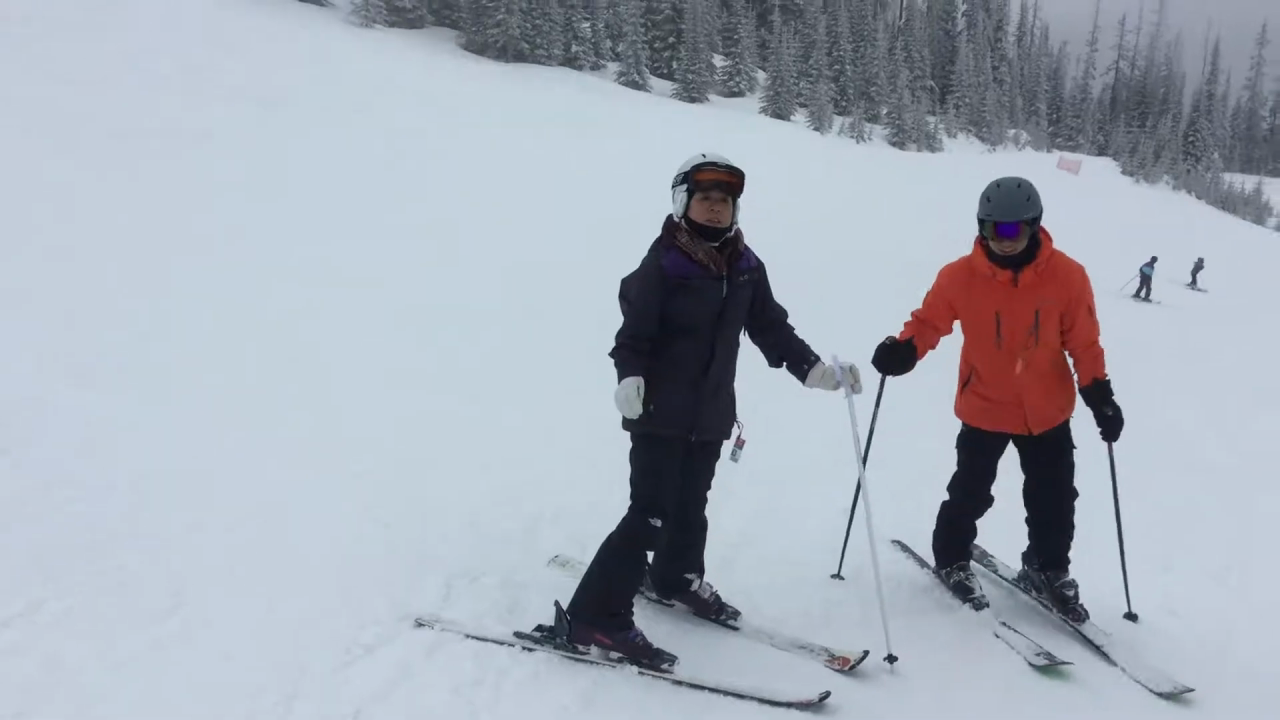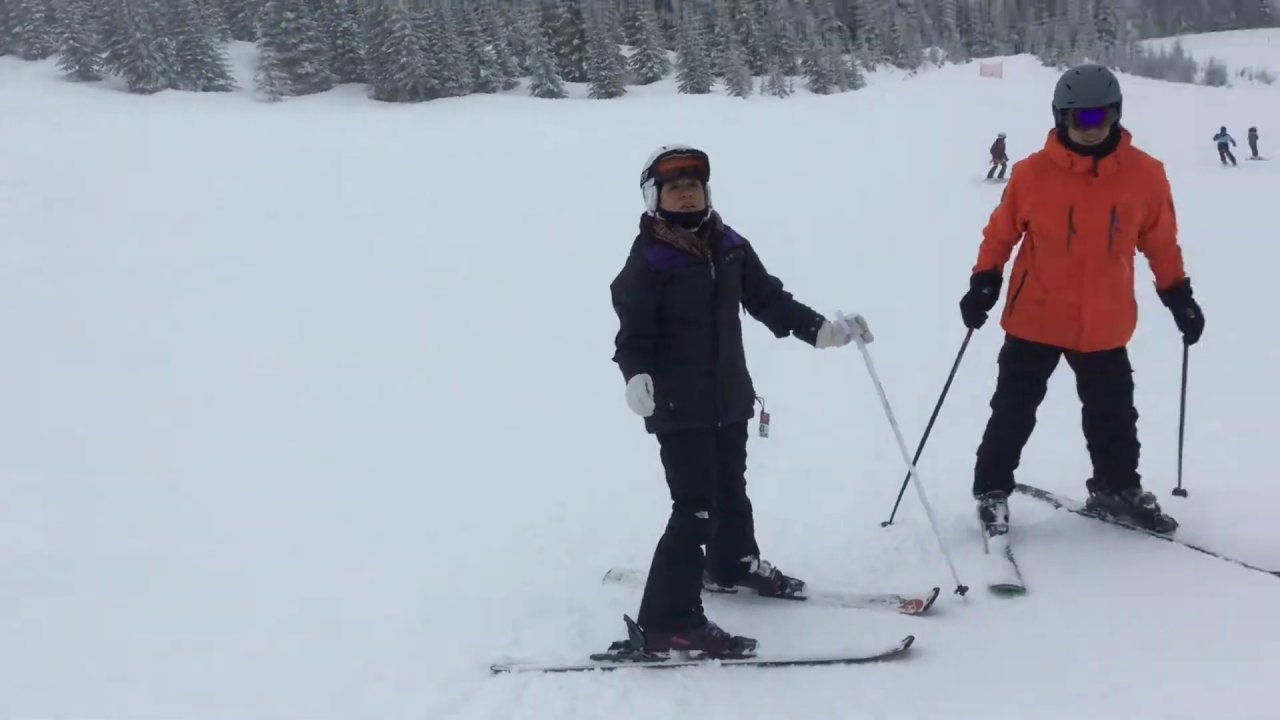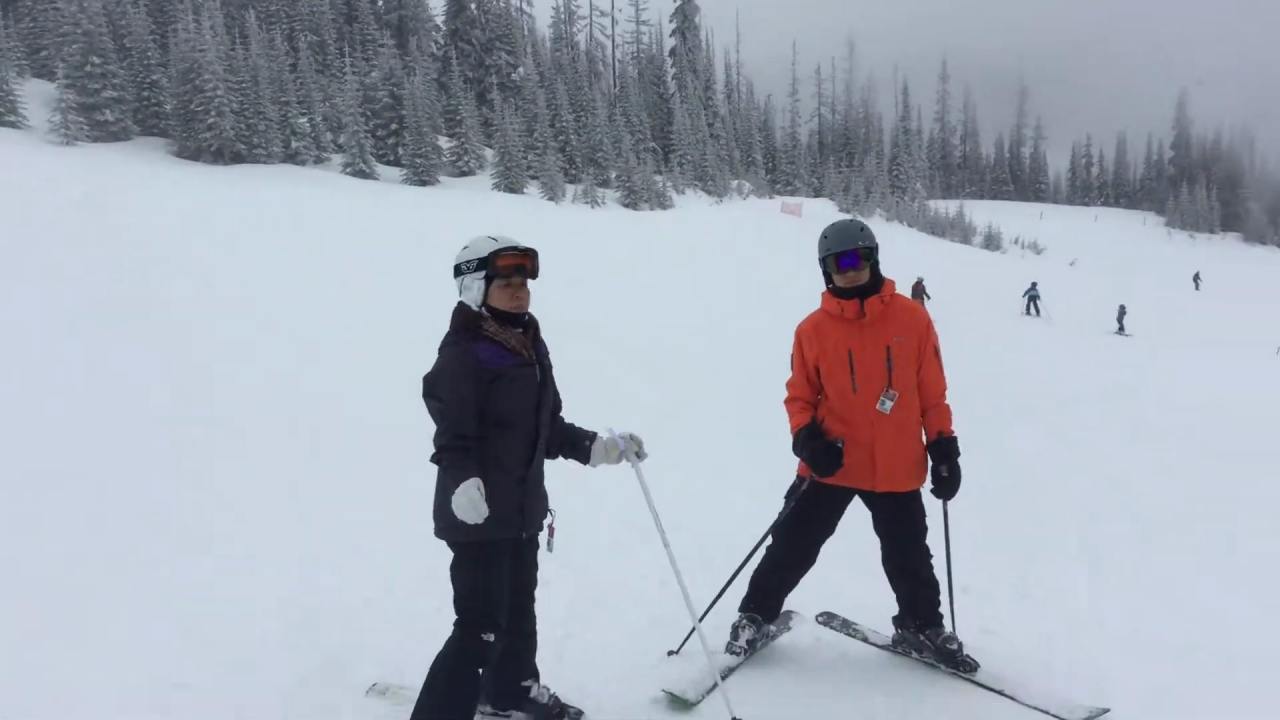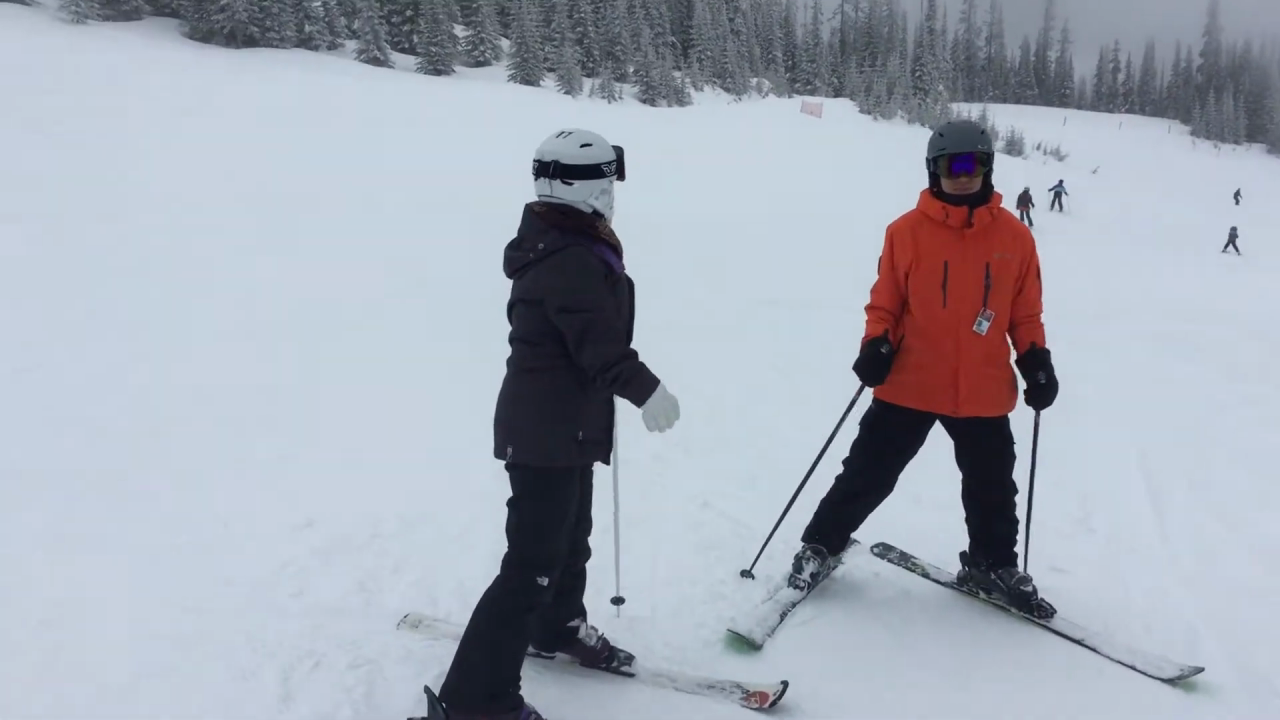
dt=1s
person 1, frame 1
left shoulder: (745, 267)
right shoulder: (662, 264)
left elbow: (770, 327)
right elbow: (634, 332)
left wrist: (814, 369)
right wrist: (630, 377)
left hip: (710, 412)
right hip: (659, 411)
left knee: (691, 505)
right knee: (651, 514)
left ankle: (677, 576)
right ankle: (597, 617)
person 1, frame 2
left shoulder: (730, 247)
right shoulder: (648, 259)
left elbow: (769, 299)
right elbow: (633, 331)
left wrist: (821, 329)
right wrist: (637, 375)
left hip: (730, 396)
right hip: (678, 404)
left knee: (730, 489)
right knee: (695, 508)
left ankle: (736, 562)
right ankle: (668, 620)
person 1, frame 3
left shoulder: (530, 349)
right shoulder: (462, 354)
right elbow: (453, 436)
left wrist: (598, 447)
right wrist: (462, 483)
left hip: (523, 505)
right hip: (480, 513)
left knee: (519, 610)
right knee: (480, 627)
person 1, frame 4
left shoulder: (555, 245)
right shoulder: (574, 261)
right elbow: (599, 343)
right wrist: (645, 390)
left hip: (564, 423)
right hip: (549, 429)
left knee: (569, 537)
right knee: (534, 560)
left ankle: (558, 626)
person 2, frame 1
left shoulder: (1067, 276)
right shoulder: (960, 276)
left elbow: (1084, 341)
right elbow: (929, 321)
left wrist: (1098, 393)
right wrist: (902, 349)
left hip: (1048, 409)
right hip: (985, 406)
left knee: (1055, 495)
right knee: (970, 493)
left ankle: (1048, 569)
right ankle: (951, 560)
person 2, frame 2
left shoulder: (1144, 174)
right shoulder: (1032, 172)
left elbow: (1160, 241)
right elbow: (1001, 231)
left wrist: (1178, 294)
right wrist: (984, 280)
left hip: (1104, 324)
right hip: (1034, 320)
left knee: (1112, 413)
right knee: (1012, 411)
left ankle: (1117, 486)
right ankle: (991, 491)
person 2, frame 3
left shoulder: (912, 318)
right shoulder: (813, 329)
left elbow: (932, 392)
right elbow: (800, 396)
left wrist: (943, 447)
right wrist: (806, 439)
left hip: (897, 466)
right hip: (833, 464)
left knee: (908, 555)
right knee: (793, 546)
left ankle: (922, 626)
right ankle: (755, 616)
person 2, frame 4
left shoulder: (1014, 236)
right shoulder: (907, 231)
left elbow: (1024, 309)
right elbow: (886, 302)
left wrist: (1036, 359)
right wrist: (875, 345)
left hip: (983, 389)
right hip: (909, 383)
left knee: (992, 487)
right knee: (867, 474)
left ankle: (993, 564)
right ankle: (820, 546)
